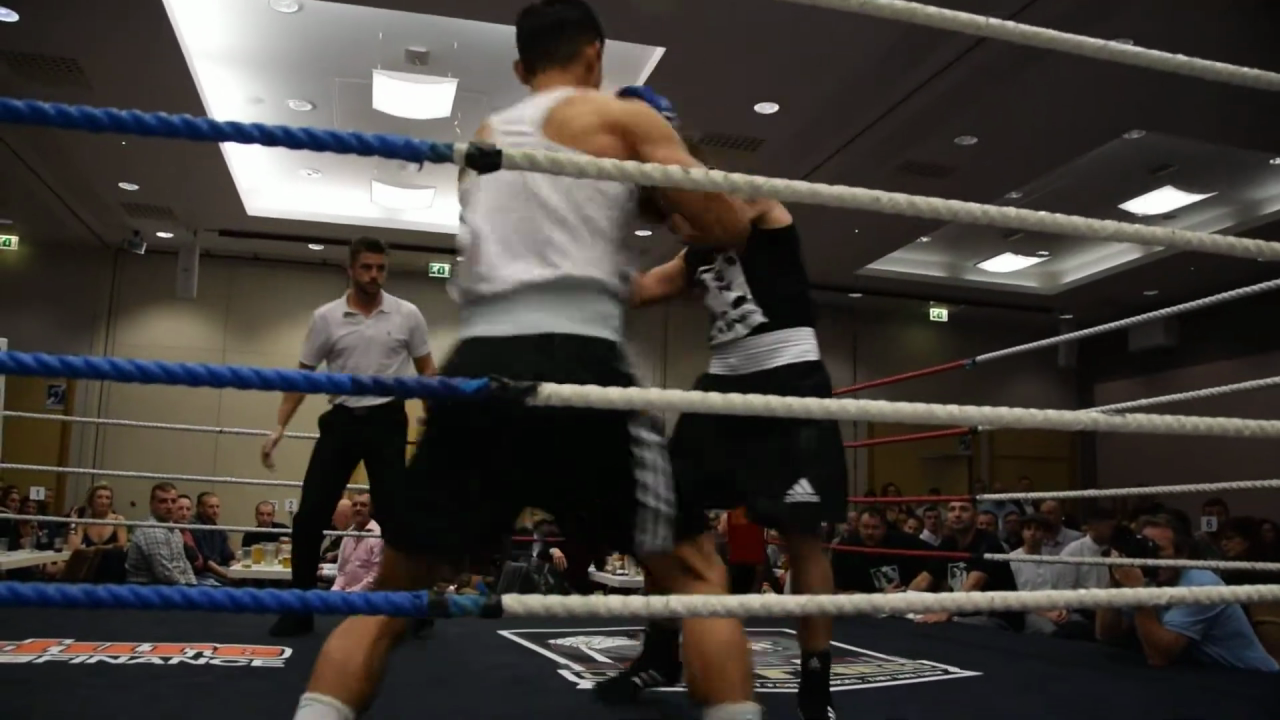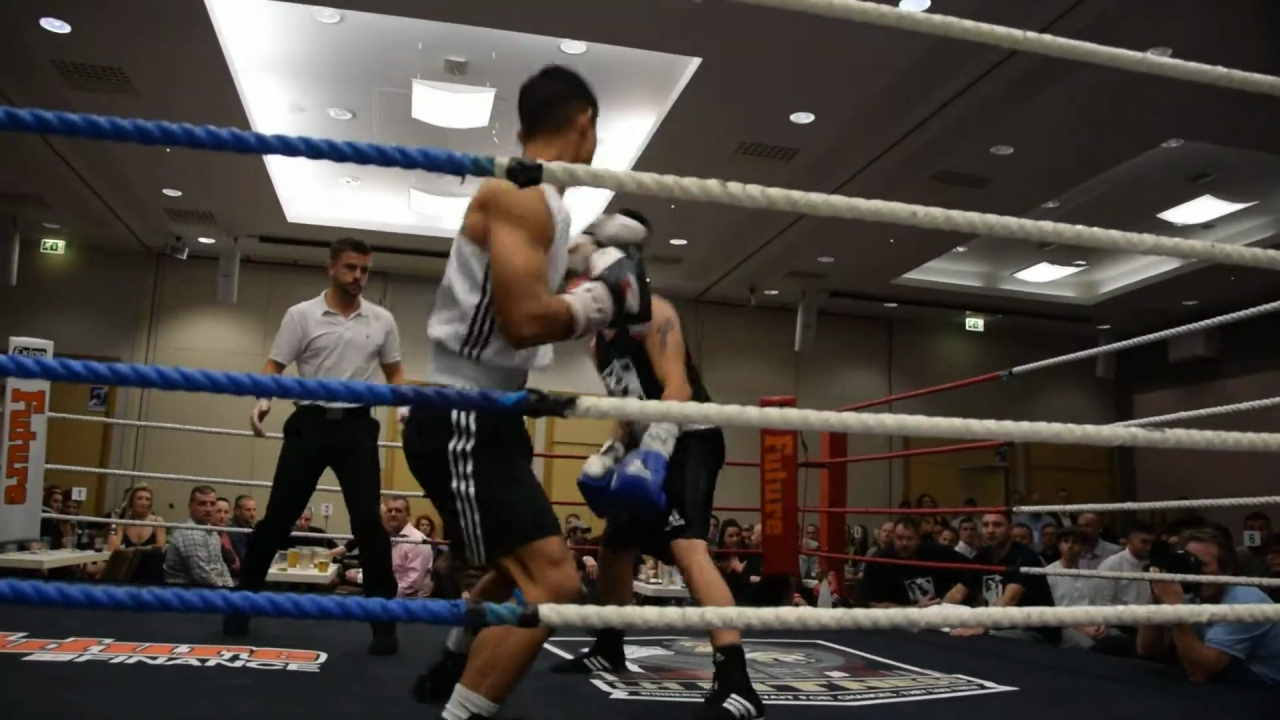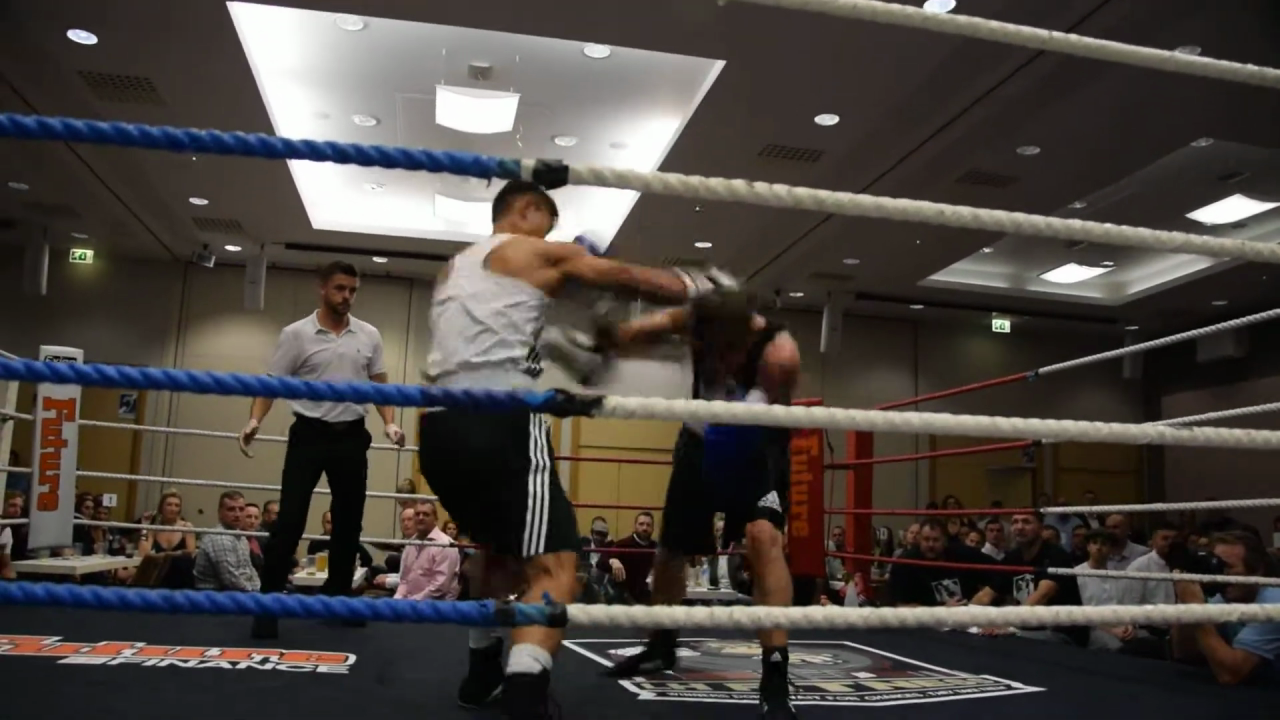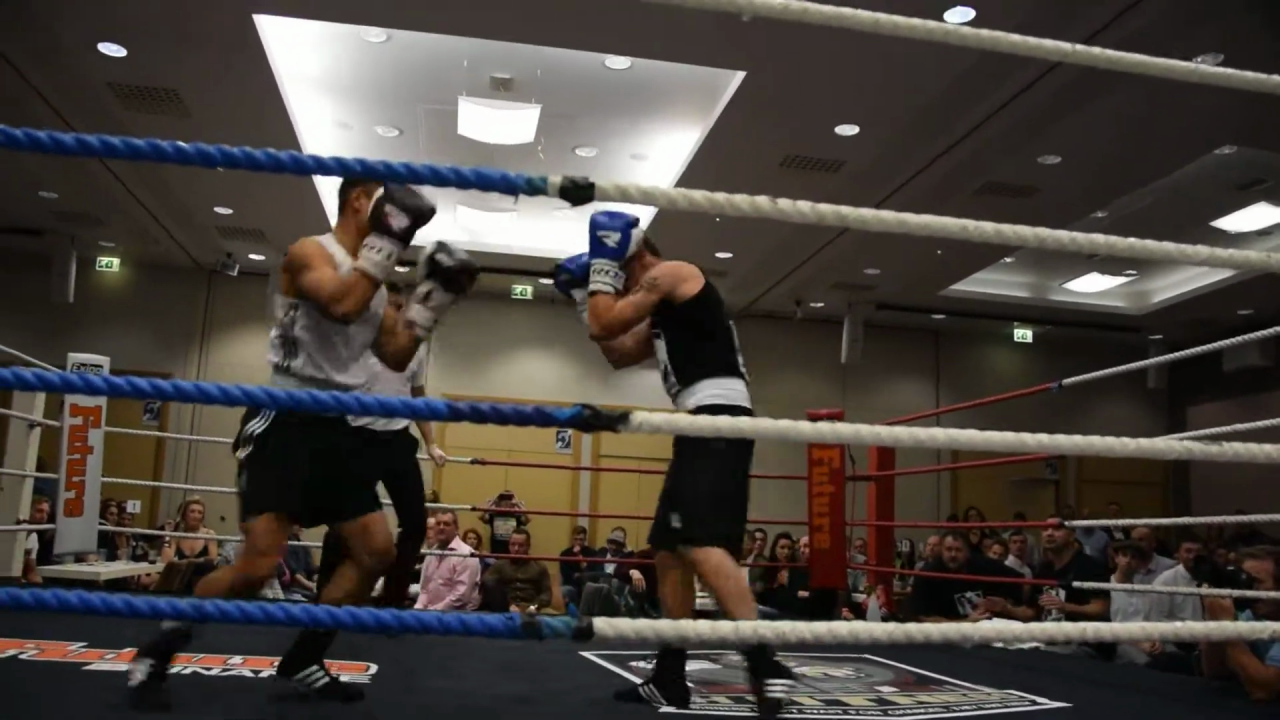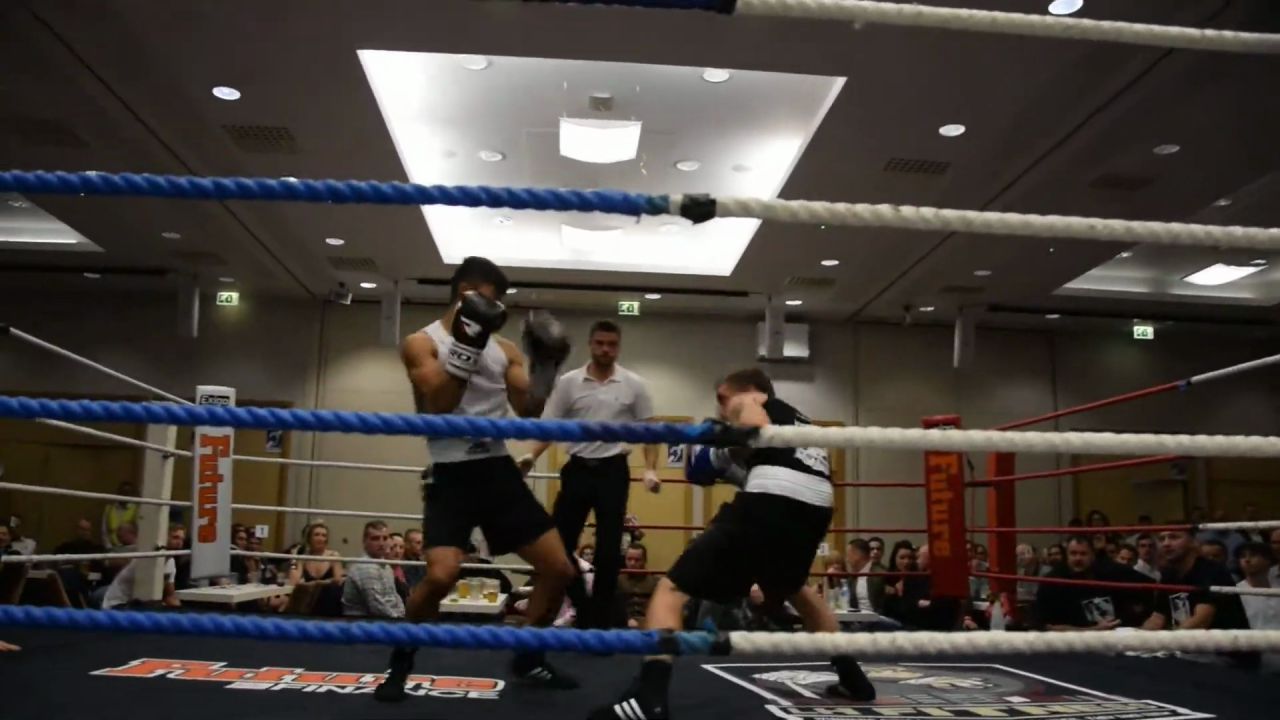
dt=0.7s
person 1, frame 1
left shoulder: (489, 136)
right shoulder: (621, 119)
right elbow: (724, 222)
left hip: (477, 370)
right hip: (576, 368)
left knee: (397, 590)
right knee: (695, 575)
person 1, frame 2
left shoulder: (520, 195)
right shoulder: (521, 194)
right elbow: (525, 320)
left wrist: (599, 244)
right wrist: (610, 295)
left hip: (484, 414)
right hip: (461, 418)
left knee: (524, 566)
right knee: (552, 581)
left ankle: (452, 667)
person 1, frame 3
left shoulder: (460, 263)
right shoulder: (537, 253)
right elbow: (628, 276)
right wrist: (699, 285)
left hip: (441, 428)
right hip: (500, 425)
left knee: (496, 549)
right knee: (553, 573)
left ankle: (483, 674)
person 1, frame 4
left shoulder: (372, 278)
right shoulder: (310, 255)
left elbow: (397, 356)
right elbow: (343, 306)
left wrist: (436, 293)
right wrist: (388, 238)
left hip: (336, 427)
right hip: (288, 422)
left knee: (378, 548)
right knee: (259, 564)
left ankle: (304, 660)
right ankle: (157, 654)
person 1, frame 5
left shoulder: (501, 346)
right shoulder: (421, 343)
left elbow: (531, 410)
right elbow: (436, 404)
left wrist: (546, 365)
right wrist: (464, 342)
left hip: (500, 471)
right hip: (451, 474)
left knee: (558, 568)
right knee: (441, 574)
left ankle: (527, 660)
right ankle: (399, 667)
person 2, frame 1
left shoulder: (754, 200)
right shoulder: (695, 254)
left elbow: (703, 227)
right elbow: (635, 293)
left hip: (788, 374)
right hip: (722, 382)
left knee: (798, 527)
right ankle: (659, 652)
person 2, frame 2
left shoulder: (650, 313)
right shoulder: (600, 340)
left elbow: (679, 389)
left wrist: (650, 453)
right wrist: (608, 459)
left hip: (690, 441)
right hip: (648, 450)
left knee: (686, 546)
right knee: (617, 549)
left ankle: (735, 684)
right ankle: (609, 647)
person 2, frame 3
left shoulder: (779, 354)
right shoulder: (693, 321)
right elbow: (629, 337)
left hip: (751, 448)
right hip: (701, 441)
left knee: (764, 536)
right knee: (672, 552)
left ankle: (775, 679)
right ankle: (661, 647)
person 2, frame 4
left shoulder: (669, 274)
right shoulder: (666, 312)
left elbow: (601, 324)
right elbow: (618, 354)
left wrist: (604, 262)
right wrist: (579, 289)
left hip: (716, 415)
right hip: (712, 422)
left knee: (702, 547)
right knee: (670, 551)
left ankle: (767, 668)
right ankle: (668, 677)
person 2, frame 5
left shoulder: (748, 400)
right shoulder: (797, 420)
left elbow: (756, 433)
left wrist: (713, 453)
left hip: (771, 501)
right hip: (814, 507)
left knee: (673, 589)
right knee: (790, 587)
right ankle: (852, 677)
person 3, frame 1
left shoulder: (407, 315)
right shoulder: (325, 317)
left elbow: (425, 369)
right elbow: (303, 375)
right wrist: (279, 427)
left hip: (387, 421)
right hip: (340, 421)
left knee: (391, 513)
right knee: (310, 514)
right ankle: (299, 608)
person 3, frame 2
left shoulder: (382, 321)
right shoulder: (301, 316)
left elbow: (394, 374)
right elbow: (273, 367)
right wrist: (262, 400)
left hip: (357, 428)
right hip: (309, 425)
left knee: (370, 524)
right knee: (277, 519)
left ankle: (383, 622)
person 3, frame 3
left shoulder: (369, 335)
right shoulder: (296, 334)
left elbow: (380, 385)
right elbow: (271, 382)
left wrist: (390, 424)
right wrist: (254, 420)
left hip: (351, 437)
right hip: (309, 435)
left knee: (348, 526)
right knee: (289, 521)
left ankle: (337, 599)
person 3, frame 4
left shoulder: (415, 349)
left wrist: (431, 444)
left hip: (400, 442)
right hip: (361, 441)
left knee: (415, 522)
left ankle: (393, 598)
person 3, frame 5
left shoulder: (634, 384)
right shoulder: (568, 382)
left wrist: (650, 469)
right wrist: (532, 455)
left hip: (612, 470)
right hip: (577, 469)
left knee: (609, 551)
right knee: (560, 544)
left ankle: (599, 623)
right ankle: (585, 611)
